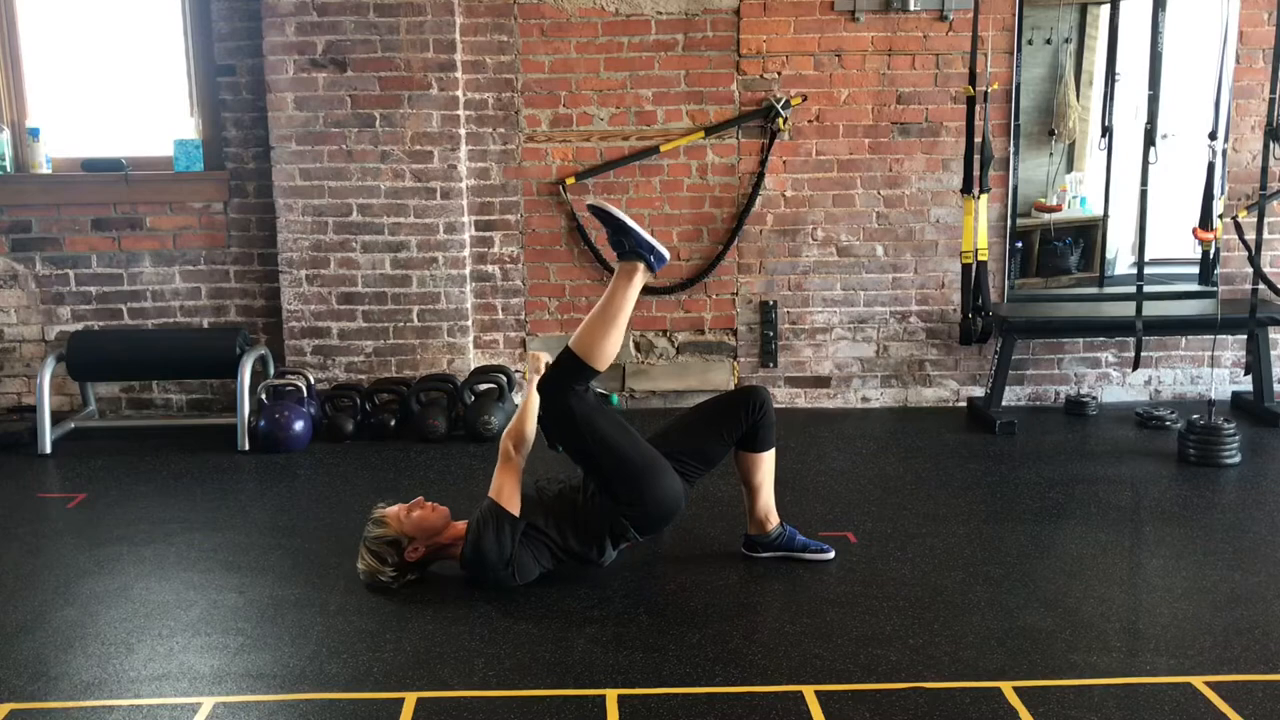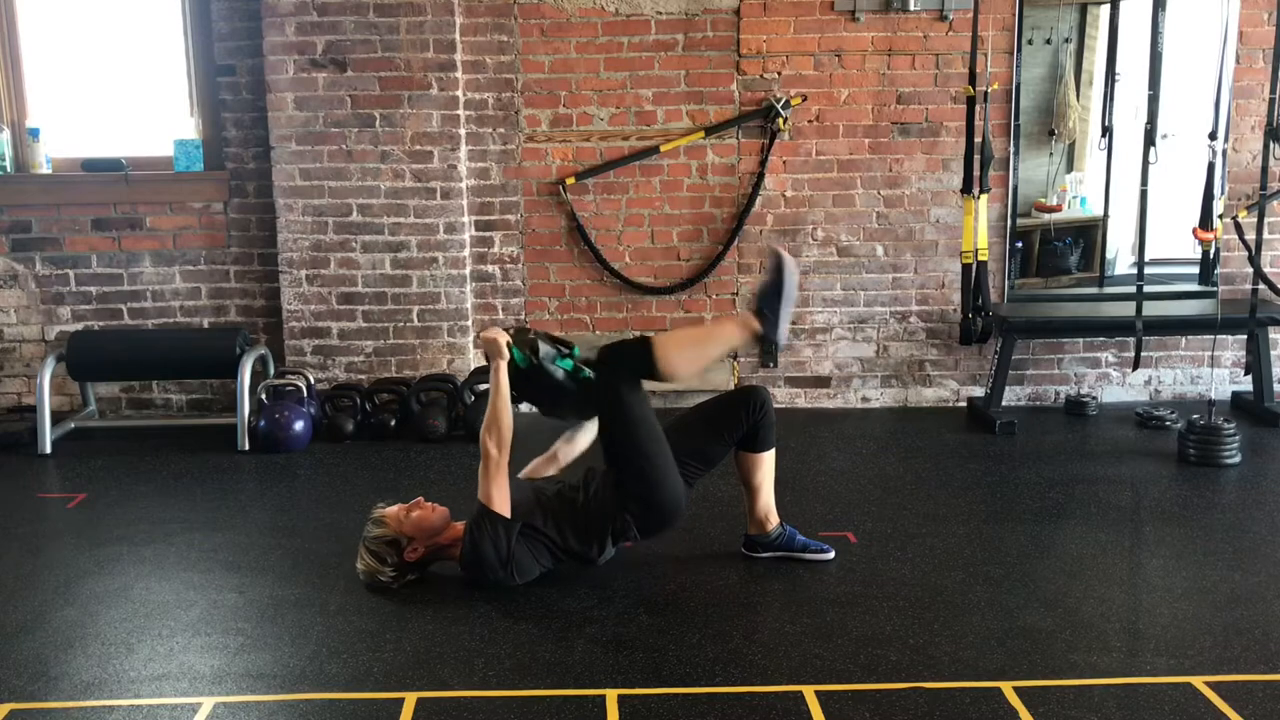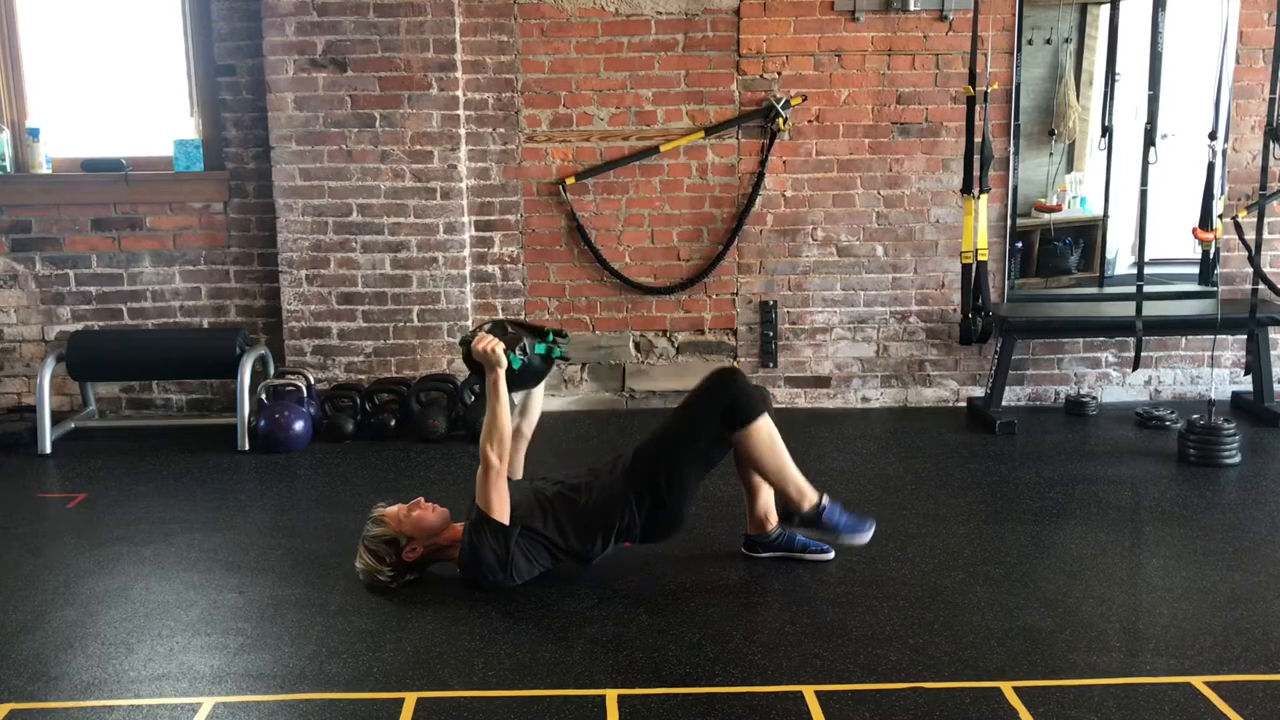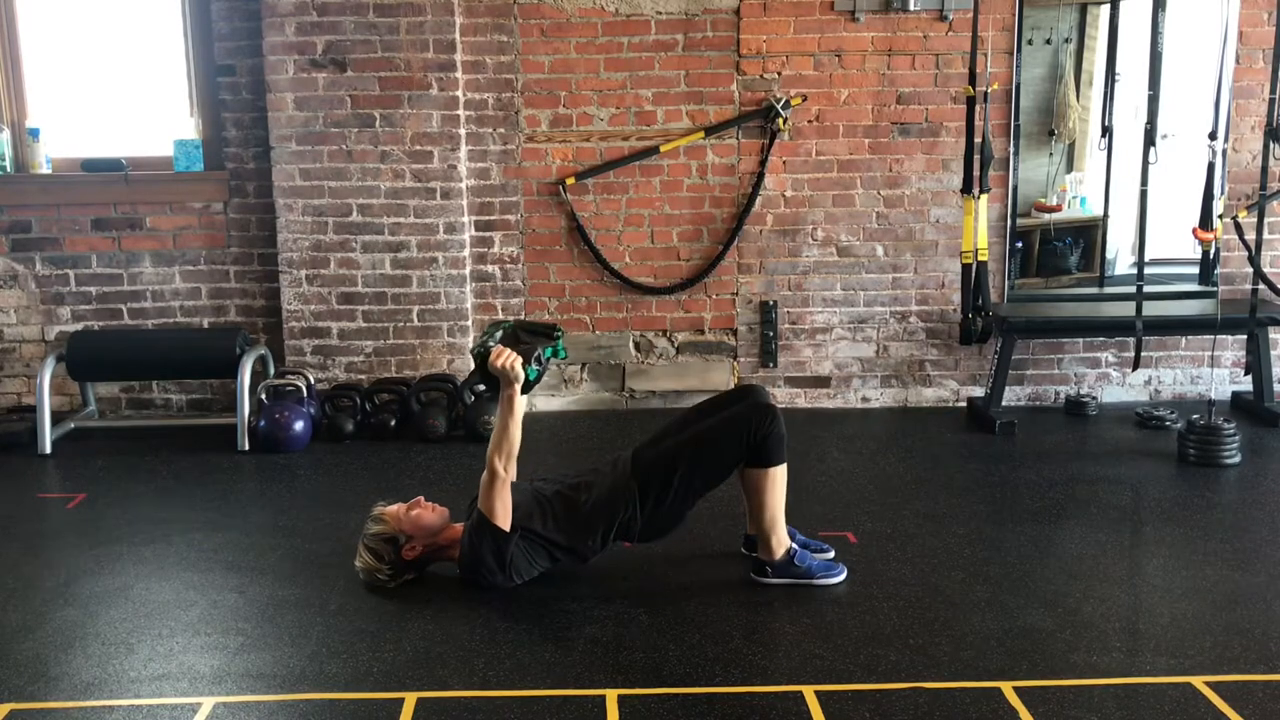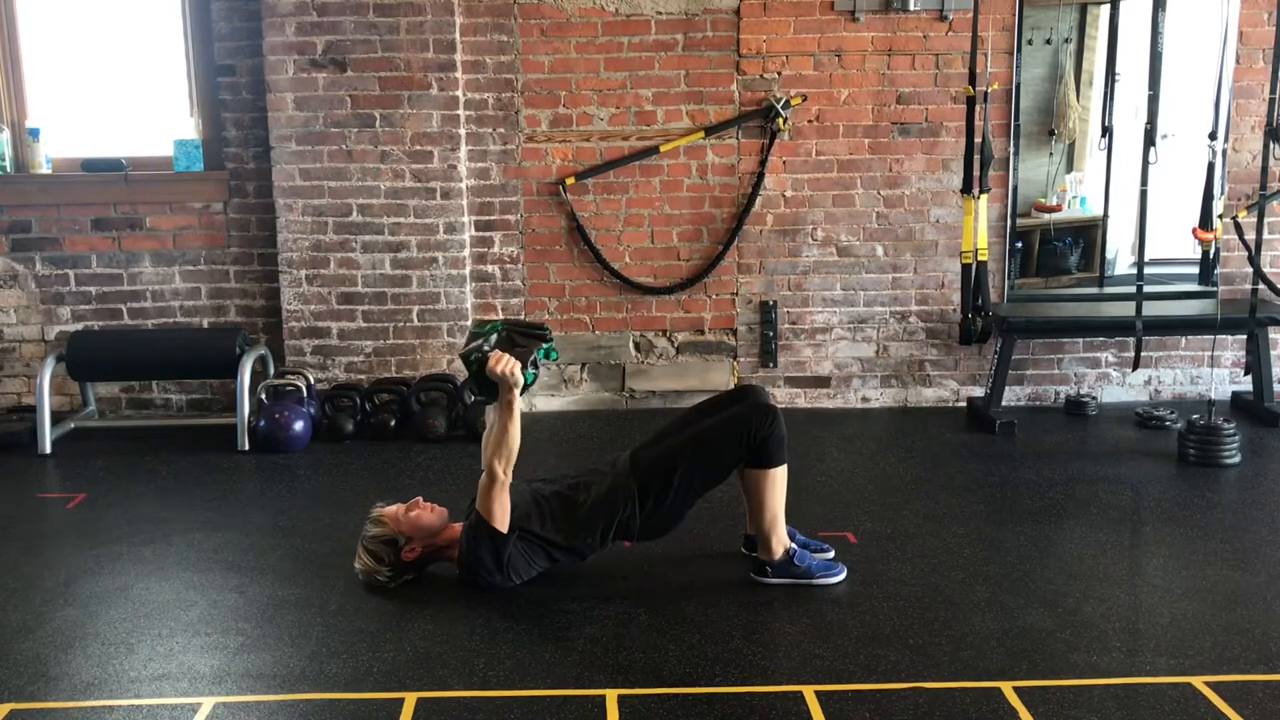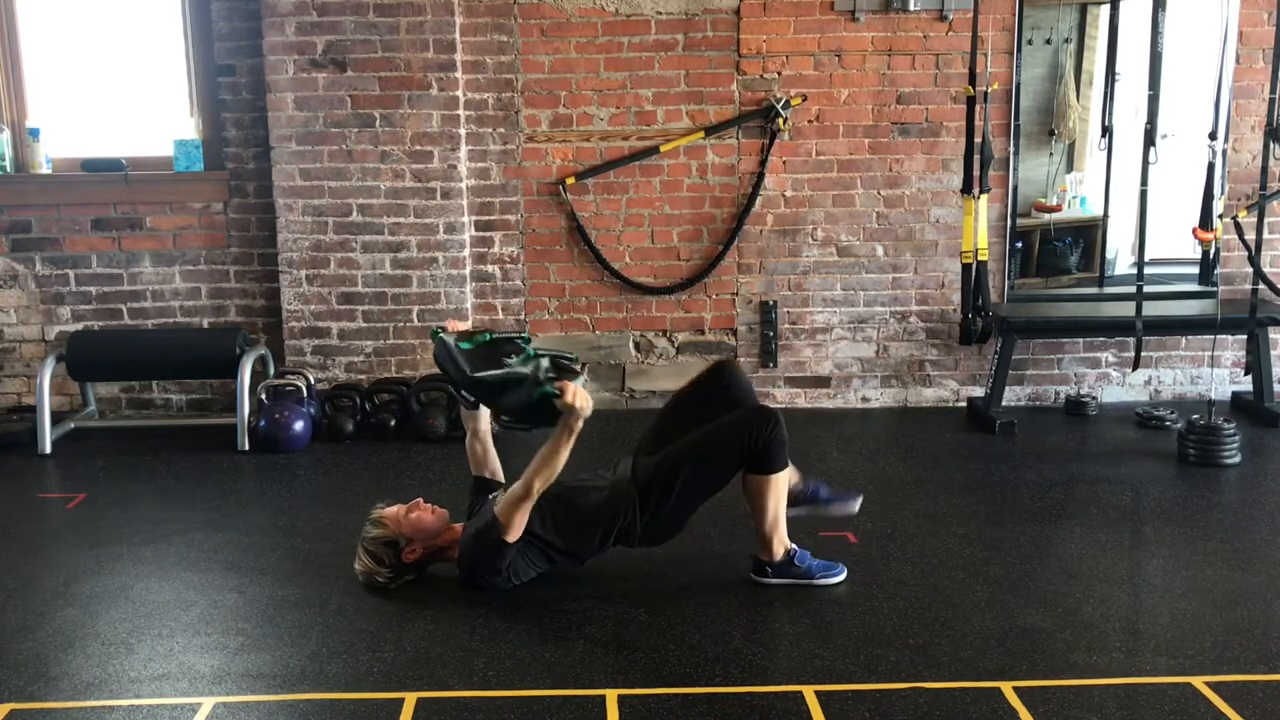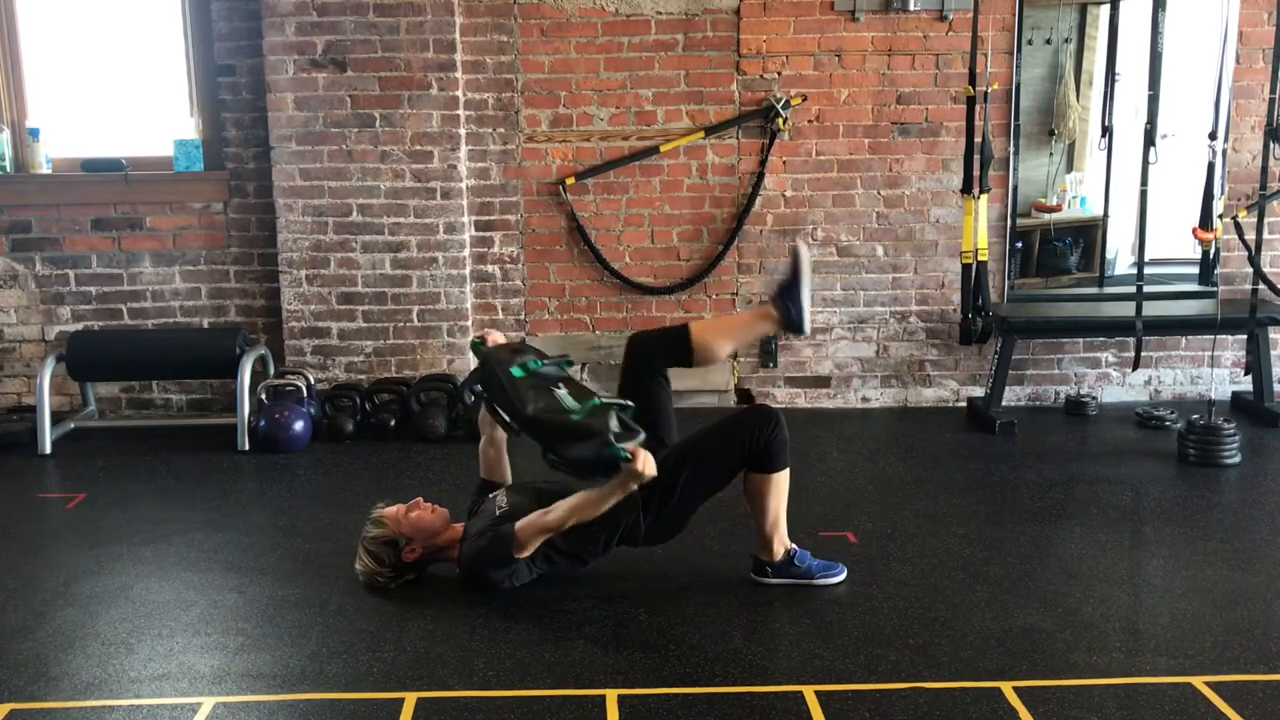
dt=0.4s
person 1, frame 1
left shoulder: (482, 536)
right shoulder: (484, 554)
right elbow: (513, 451)
right wrist: (535, 380)
left hip: (646, 488)
right hip: (644, 499)
left knee: (751, 402)
right knee: (558, 388)
left ankle: (766, 532)
right ankle: (634, 268)
person 1, frame 2
left shoulder: (479, 542)
right shoulder: (485, 559)
left elbow: (549, 463)
right elbow: (495, 452)
left wrist: (596, 415)
right wrist: (499, 367)
left hip: (628, 488)
right hip: (642, 503)
left knee: (750, 401)
right knee: (616, 362)
left ankle: (767, 533)
right ankle: (757, 323)
person 1, frame 3
left shoulder: (477, 527)
right shoulder: (482, 558)
left elbow: (517, 442)
right elbow: (492, 461)
right wrist: (495, 374)
left hip: (629, 481)
right hip: (644, 502)
left knee: (738, 397)
right knee: (729, 386)
left ankle: (764, 531)
right ankle: (809, 509)
person 1, frame 4
left shoulder: (477, 524)
right shoulder: (482, 559)
left elbow: (502, 464)
right elbow: (497, 469)
left wrist: (517, 379)
right wrist: (510, 387)
left hip: (631, 474)
right hip: (644, 499)
left knee: (750, 399)
right knee: (762, 422)
left ankle: (763, 532)
right ankle: (776, 557)
person 1, frame 5
left shoulder: (475, 523)
right shoulder: (480, 560)
left elbow: (495, 440)
right elbow: (498, 473)
left wrist: (499, 384)
right wrist: (507, 392)
left hip: (630, 473)
right hip: (644, 499)
left knee: (751, 400)
right knee: (763, 423)
left ankle: (764, 530)
right ankle: (776, 556)
person 1, frame 6
left shoulder: (479, 515)
right shoulder: (480, 557)
left elbow: (478, 437)
right elbow: (528, 490)
right wrist: (568, 425)
left hip: (632, 475)
right hip: (647, 504)
left knee: (726, 376)
right knee: (762, 424)
left ankle: (791, 490)
right ankle: (777, 557)
person 1, frame 7
left shoulder: (480, 513)
right shoulder: (480, 556)
left elbow: (492, 440)
right elbow: (553, 524)
right wrist: (627, 480)
left hip: (628, 475)
right hip: (648, 493)
left knee: (647, 349)
right knee: (763, 425)
left ankle: (781, 315)
right ankle: (775, 559)
